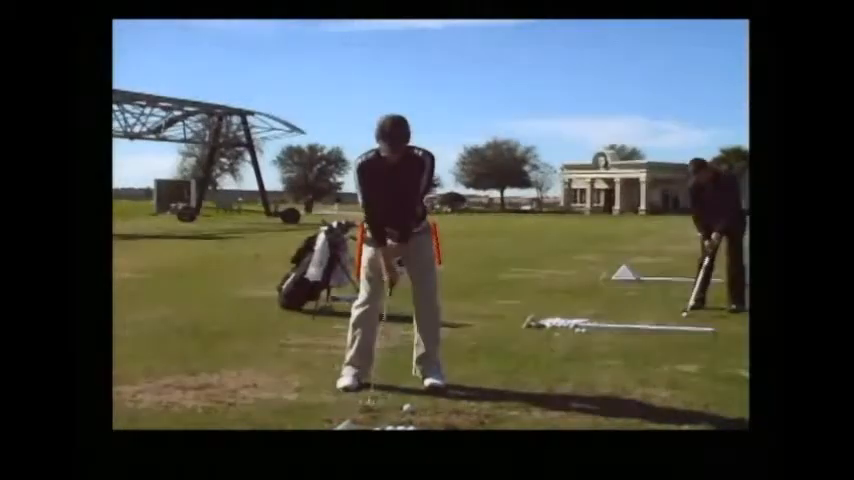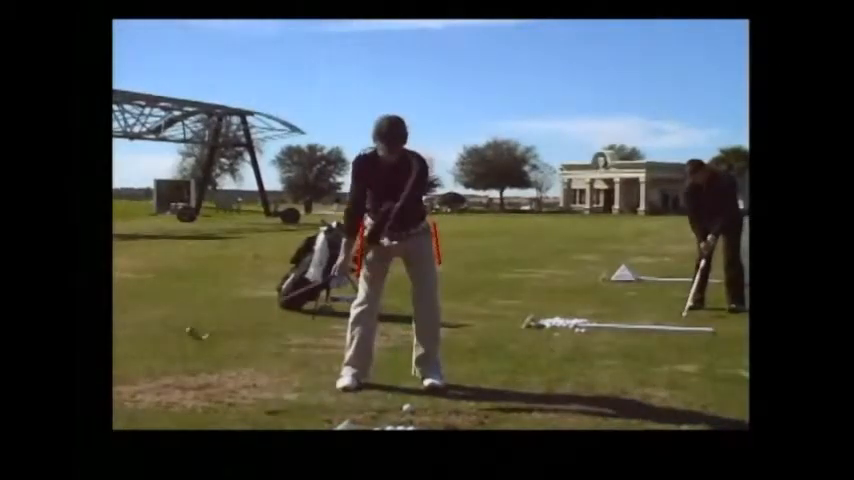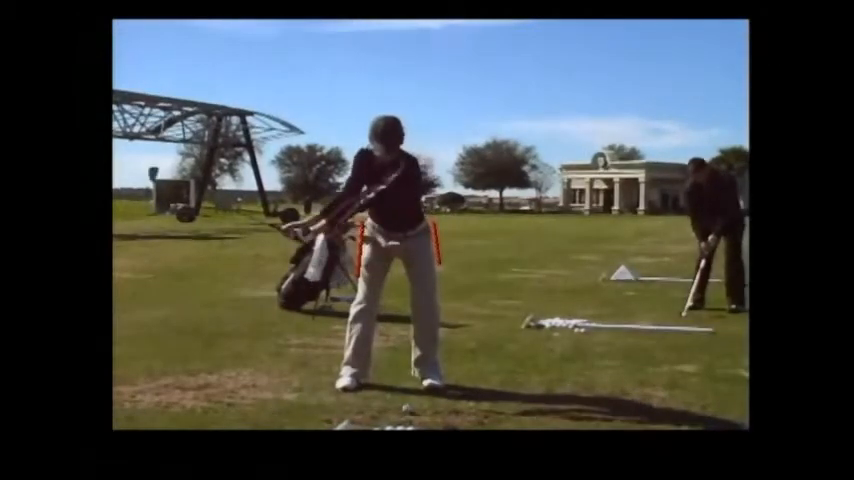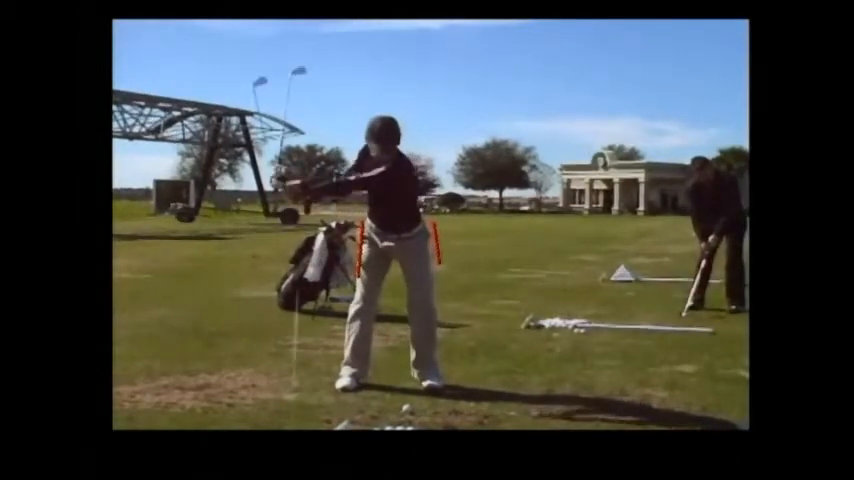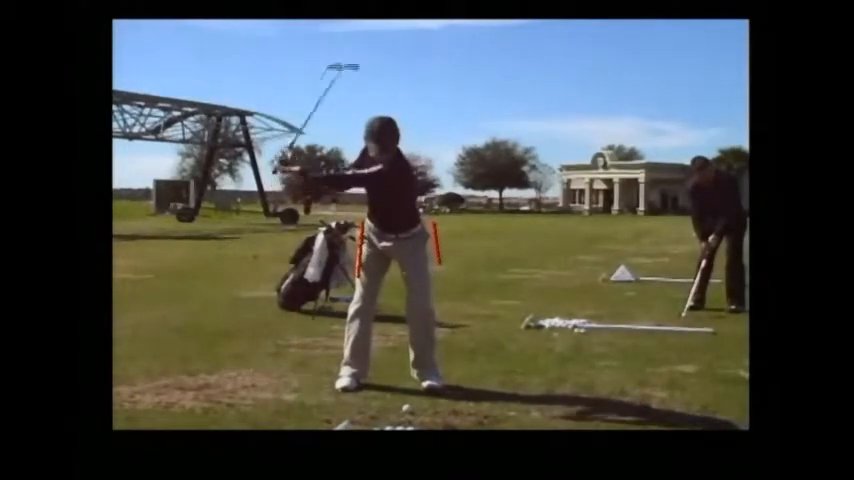
dt=0.5s
person 1, frame 1
left shoulder: (423, 160)
right shoulder: (365, 165)
left elbow: (413, 205)
right elbow: (371, 213)
left wrist: (401, 248)
right wrist: (386, 259)
left hip: (415, 234)
right hip: (378, 235)
left knee: (427, 299)
right knee: (367, 300)
left ankle: (430, 367)
right ankle: (355, 368)
person 1, frame 2
left shoulder: (417, 165)
right shoulder: (363, 162)
left elbow: (399, 208)
right elbow: (355, 205)
left wrist: (369, 244)
right wrist: (347, 250)
left hip: (414, 234)
right hip: (376, 233)
left knee: (427, 300)
right knee: (365, 300)
left ankle: (429, 367)
right ankle: (354, 368)
person 1, frame 3
left shoulder: (408, 166)
right shoulder: (364, 158)
left elbow: (374, 199)
right elbow: (349, 193)
left wrist: (329, 222)
right wrist: (315, 218)
left hip: (413, 235)
right hip: (378, 232)
left knee: (425, 301)
right knee: (365, 300)
left ankle: (427, 368)
right ankle: (353, 368)
person 1, frame 4
left shoulder: (400, 168)
right shoulder: (367, 154)
left elbow: (356, 183)
right elbow: (346, 182)
left wrist: (307, 187)
right wrist: (309, 188)
left hip: (409, 237)
right hip: (376, 233)
left knee: (422, 303)
right knee: (363, 301)
left ankle: (427, 369)
right ankle: (352, 369)
person 1, frame 5
left shoulder: (396, 169)
right shoulder: (370, 155)
left elbow: (350, 180)
right elbow: (343, 180)
left wrist: (305, 174)
right wrist: (308, 174)
left hip: (407, 238)
right hip: (374, 234)
left knee: (420, 304)
right knee: (362, 302)
left ankle: (425, 369)
right ankle: (352, 369)
person 2, frame 1
left shoulder: (729, 180)
right shoulder: (694, 187)
left elbow: (733, 209)
right elbow: (697, 214)
left wrist: (719, 232)
right wrist: (705, 237)
left hip: (733, 222)
right hip: (710, 223)
left knee: (734, 260)
right knee: (705, 260)
left ankle: (737, 301)
right ankle: (699, 299)
person 2, frame 2
left shoulder: (726, 181)
right shoulder: (691, 187)
left elbow: (729, 211)
right elbow: (693, 215)
left wrist: (714, 234)
right wrist: (701, 239)
left hip: (730, 221)
right hip: (706, 223)
left knee: (731, 259)
right knee: (702, 259)
left ankle: (736, 301)
right ankle: (697, 299)
person 2, frame 3
left shoulder: (727, 181)
right shoulder: (692, 187)
left elbow: (730, 212)
right elbow: (694, 215)
left wrist: (716, 234)
right wrist: (701, 239)
left hip: (732, 222)
right hip: (708, 223)
left knee: (733, 259)
right knee: (703, 258)
left ankle: (736, 301)
right ankle: (697, 299)
person 2, frame 4
left shoulder: (729, 181)
right shoulder: (694, 186)
left elbow: (731, 212)
right elbow: (696, 214)
left wrist: (717, 234)
right wrist: (702, 239)
left hip: (734, 221)
right hip: (710, 222)
left knee: (733, 259)
right knee: (704, 258)
left ankle: (736, 301)
right ankle: (698, 298)
person 2, frame 5
left shoulder: (729, 181)
right shoulder: (694, 186)
left elbow: (730, 212)
right elbow: (696, 214)
left wrist: (717, 234)
right wrist: (702, 239)
left hip: (734, 221)
right hip: (711, 222)
left knee: (733, 259)
right knee: (705, 258)
left ankle: (736, 301)
right ankle: (698, 298)
